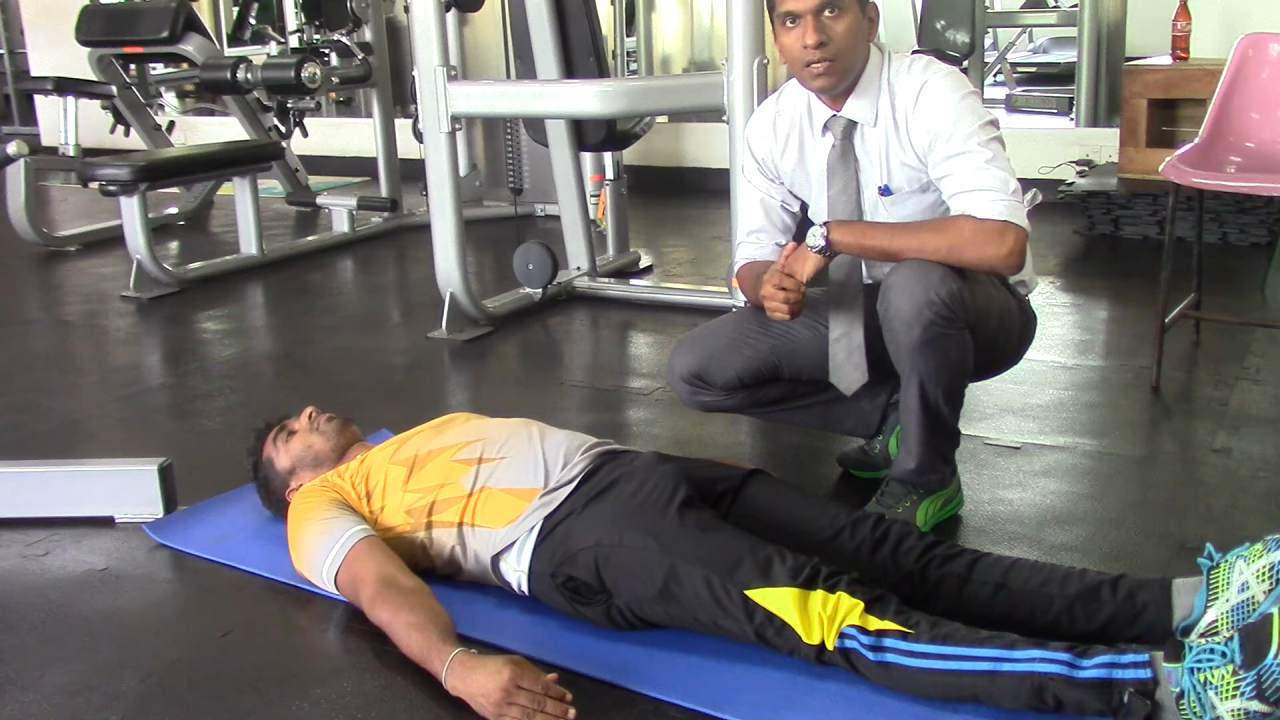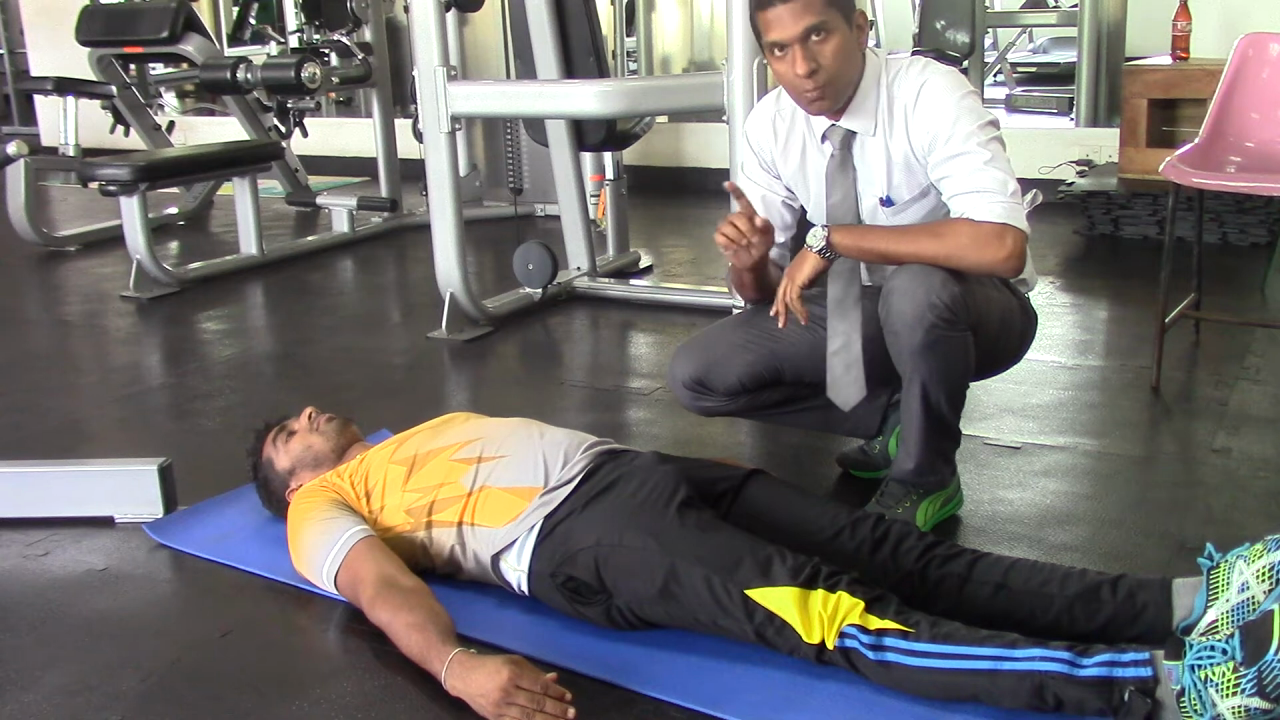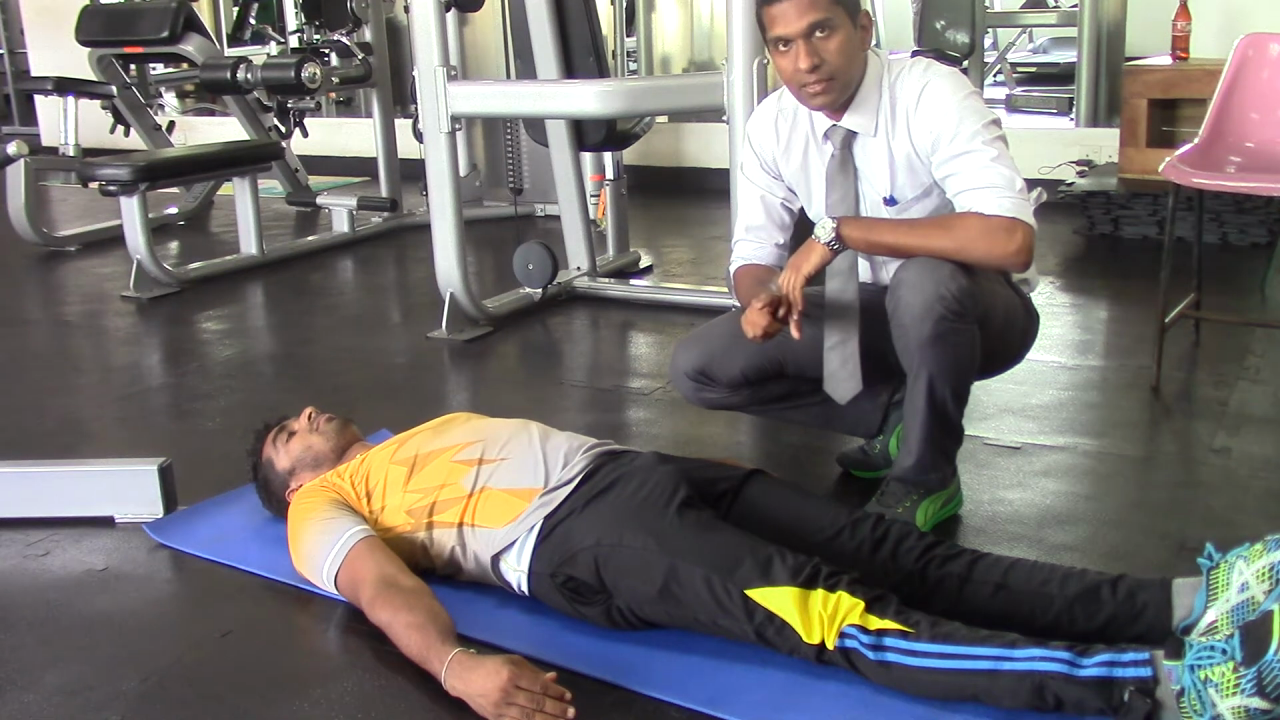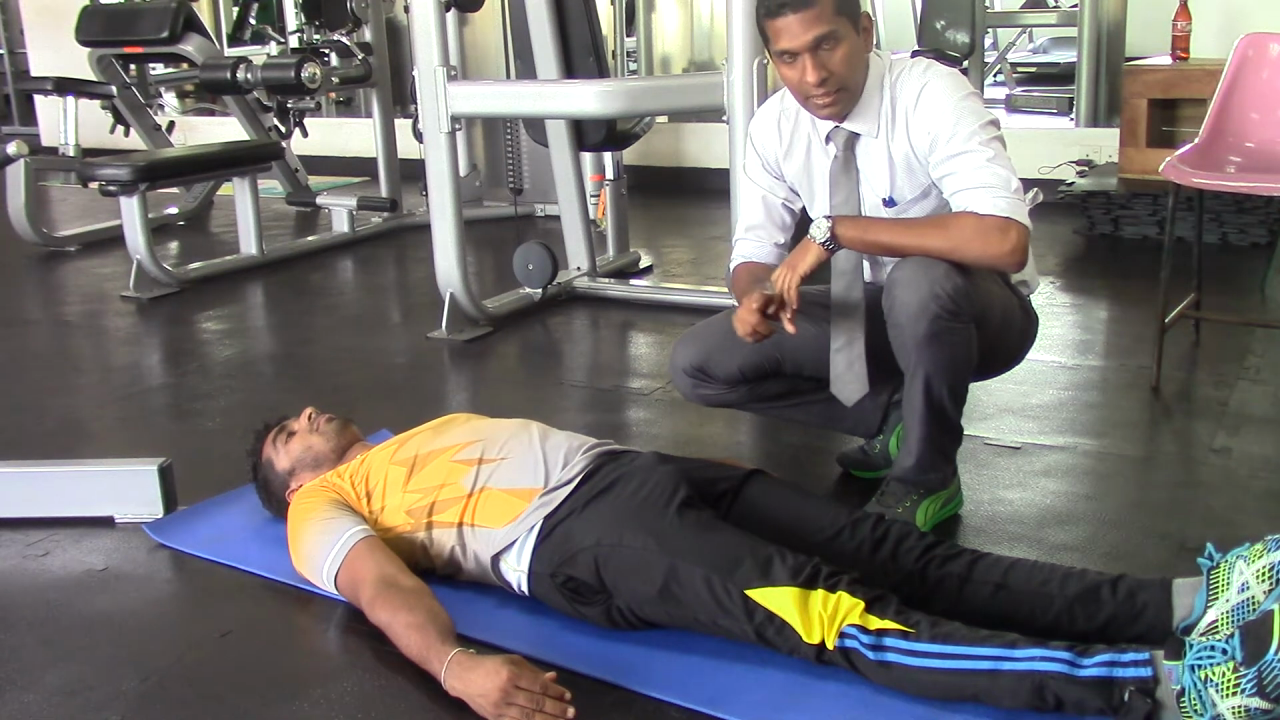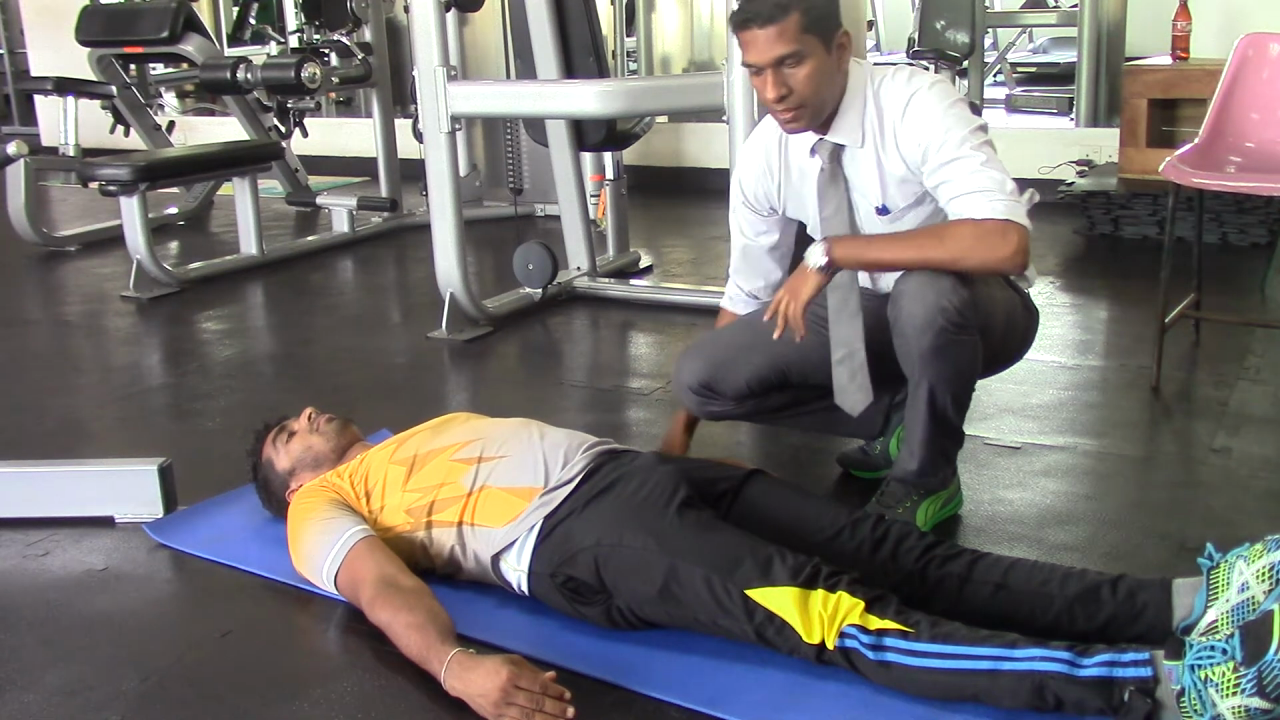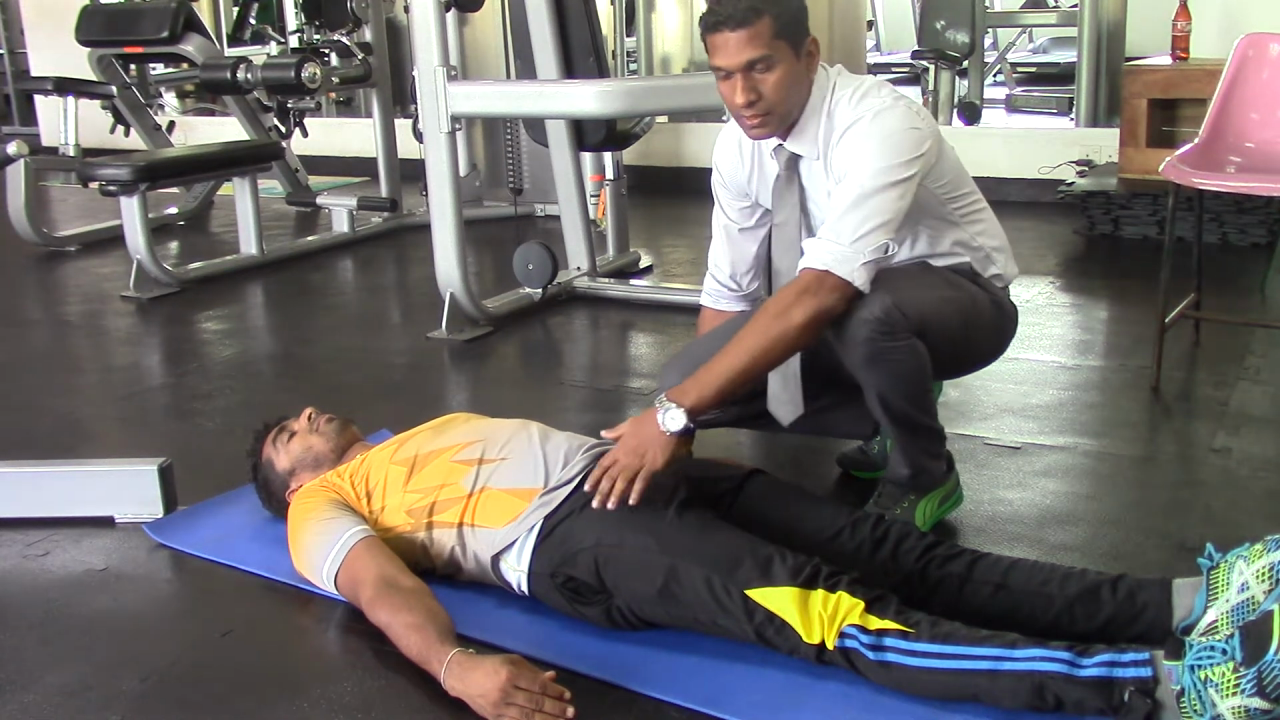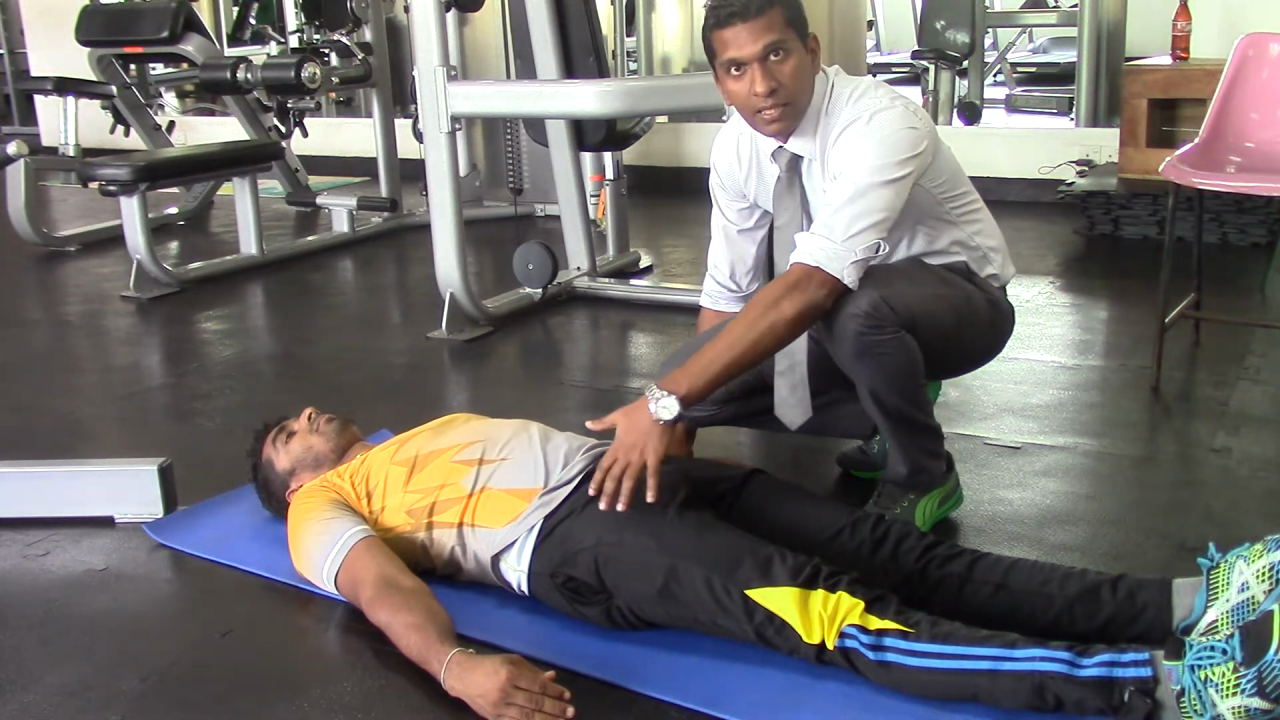
dt=0.7s
person 1, frame 1
left shoulder: (423, 437)
right shoulder: (323, 512)
right elbow: (383, 588)
left wrist: (714, 455)
left hip: (633, 472)
right hip: (573, 540)
left knee: (898, 556)
right knee: (832, 615)
left ankle: (1187, 604)
person 1, frame 2
left shoulder: (419, 438)
right shoulder: (325, 511)
right elbow: (383, 589)
left wrist: (714, 460)
left hip: (633, 470)
right hip: (574, 537)
left knee: (896, 555)
right knee: (834, 618)
left ankle: (1186, 604)
person 1, frame 3
left shoulder: (422, 439)
right shoulder: (323, 513)
right elbow: (382, 589)
left wrist: (715, 459)
left hip: (634, 470)
right hip: (574, 538)
left knee: (898, 556)
right knee: (834, 617)
left ankle: (1185, 605)
person 1, frame 4
left shoulder: (422, 439)
right shoulder: (325, 512)
right elbow: (383, 588)
left wrist: (719, 464)
left hip: (632, 470)
right hip: (577, 538)
left knee: (898, 555)
right knee: (835, 617)
left ankle: (1185, 603)
person 1, frame 5
left shoulder: (423, 438)
right shoulder: (325, 514)
right elbow: (383, 588)
left wrist: (686, 443)
left hip: (632, 469)
right hip: (575, 538)
left knee: (898, 554)
right knee: (835, 617)
left ankle: (1188, 605)
person 1, frame 6
left shoulder: (420, 440)
right shoulder: (323, 511)
right elbow: (383, 588)
right hip: (568, 540)
left knee: (897, 554)
right knee: (829, 615)
left ankle: (1187, 602)
person 1, frame 7
left shoulder: (424, 438)
right shoulder: (323, 513)
right elbow: (383, 589)
right hip: (567, 539)
left knee: (897, 554)
right knee: (830, 615)
left ankle: (1189, 603)
person 2, frame 1
left shoulder: (933, 92)
right shoulder: (772, 123)
left elbow: (1002, 242)
right elbow: (755, 255)
left wrist: (833, 234)
right wrist: (769, 285)
left hip: (974, 307)
right hip: (864, 306)
left knee: (917, 288)
right knee: (695, 368)
left ankle: (925, 477)
right ankle: (894, 416)
person 2, frame 2
left shoulder: (931, 94)
right shoulder: (768, 125)
left elbow: (1001, 246)
right elbow: (765, 288)
left wrist: (833, 238)
right wrist: (750, 261)
left hip: (972, 308)
right hip: (868, 308)
left knee: (917, 291)
right knee: (696, 375)
left ankle: (925, 478)
right ankle: (896, 416)
person 2, frame 3
left shoulder: (933, 96)
right shoulder: (770, 125)
left elbow: (1011, 240)
right elbow: (754, 255)
left wrist: (841, 232)
right wrist: (765, 297)
left hip: (967, 307)
right hip: (870, 308)
left knee: (926, 282)
right knee: (699, 368)
left ankle: (926, 476)
right ankle: (896, 415)
person 2, frame 4
left shoulder: (932, 96)
right shoulder: (773, 126)
left elbow: (1005, 241)
right elbow: (755, 253)
left wrist: (835, 230)
right wrist: (756, 295)
left hip: (973, 309)
right hip: (868, 307)
left knee: (921, 281)
right knee: (698, 364)
left ankle: (925, 477)
right ankle: (896, 417)
person 2, frame 5
left shoulder: (919, 105)
right shoulder: (761, 155)
left elbow: (1005, 245)
right elbow: (748, 295)
left wrist: (834, 252)
right wrist: (683, 426)
left hip: (971, 305)
right hip: (867, 308)
left knee: (926, 297)
right knee: (700, 375)
left ankle: (927, 477)
right ankle: (894, 419)
person 2, frame 6
left shoulder: (880, 123)
right shoulder: (738, 144)
left elbow: (821, 291)
right elbow: (727, 290)
left wrist: (675, 412)
right wrist: (678, 409)
left hip: (959, 299)
right hip: (845, 308)
left knee: (864, 312)
right knee: (684, 384)
left ankle: (921, 476)
right ankle: (891, 417)
person 2, frame 7
left shoulder: (880, 124)
right shoulder: (735, 145)
left elbow: (811, 284)
right elbow: (726, 291)
left wrist: (665, 402)
right wrist: (680, 430)
left hip: (957, 300)
right hip: (845, 309)
left knee: (857, 307)
right knee: (696, 379)
left ankle: (921, 475)
right ankle: (891, 415)
